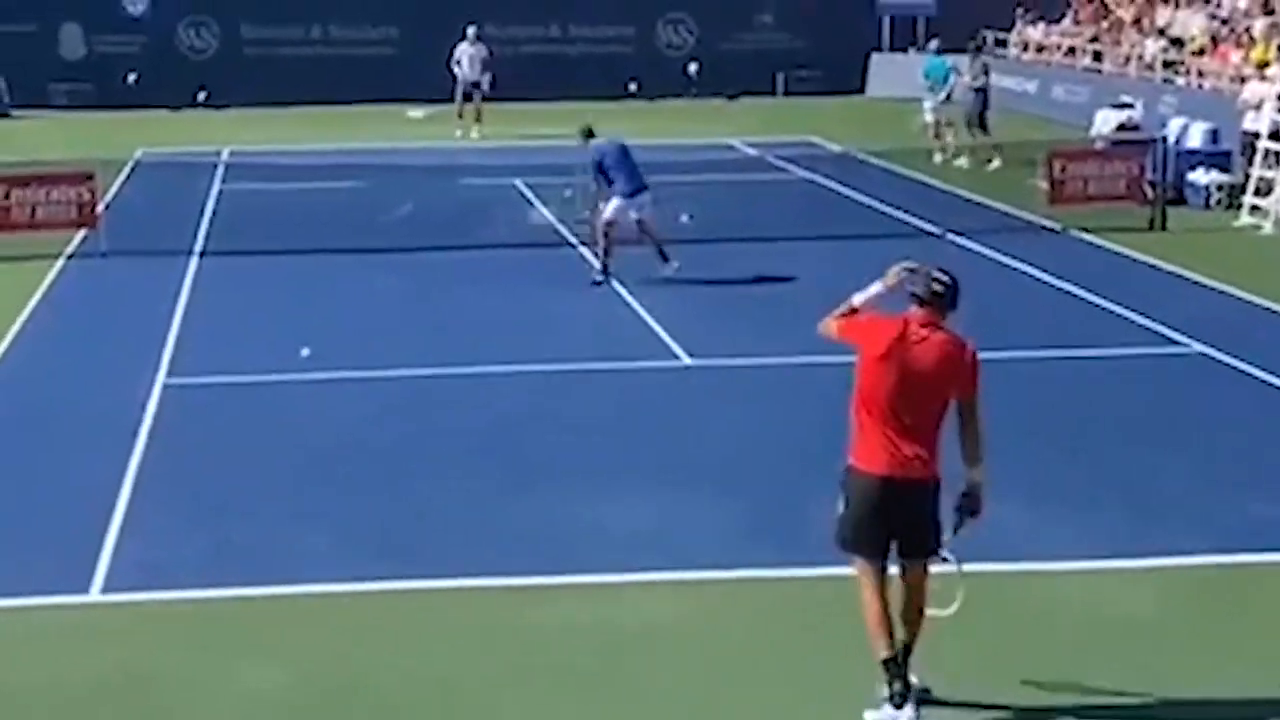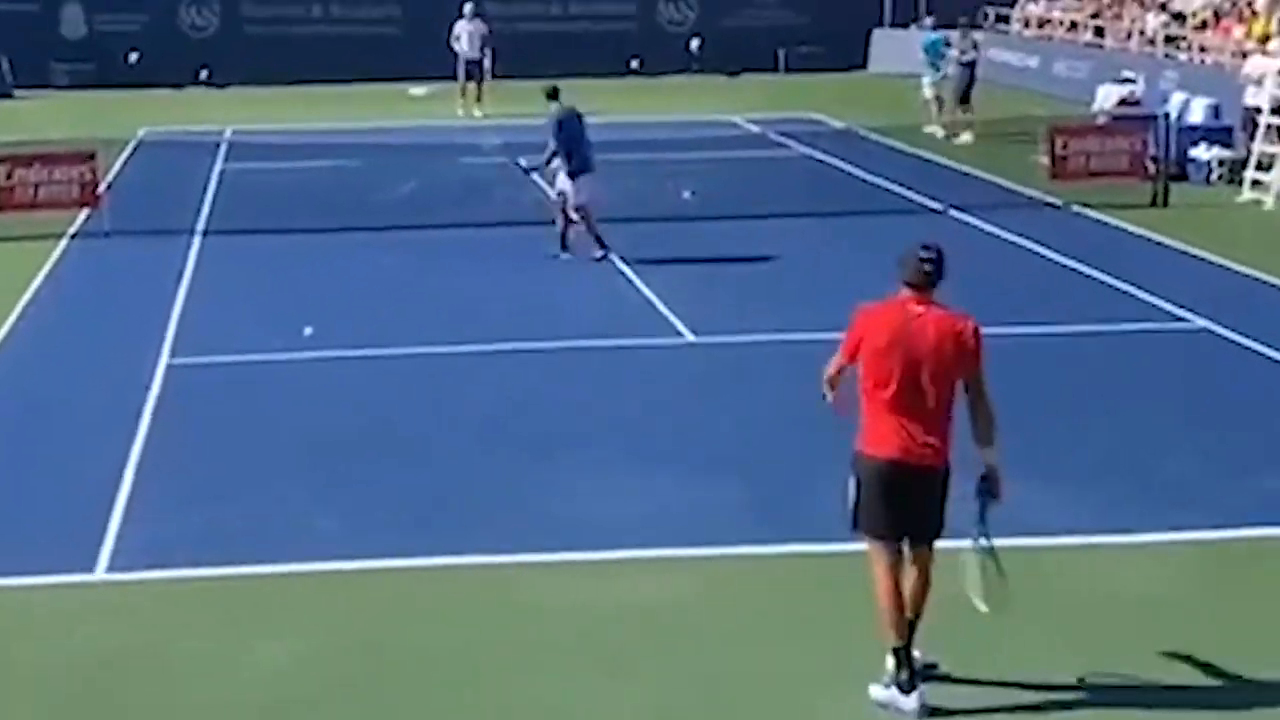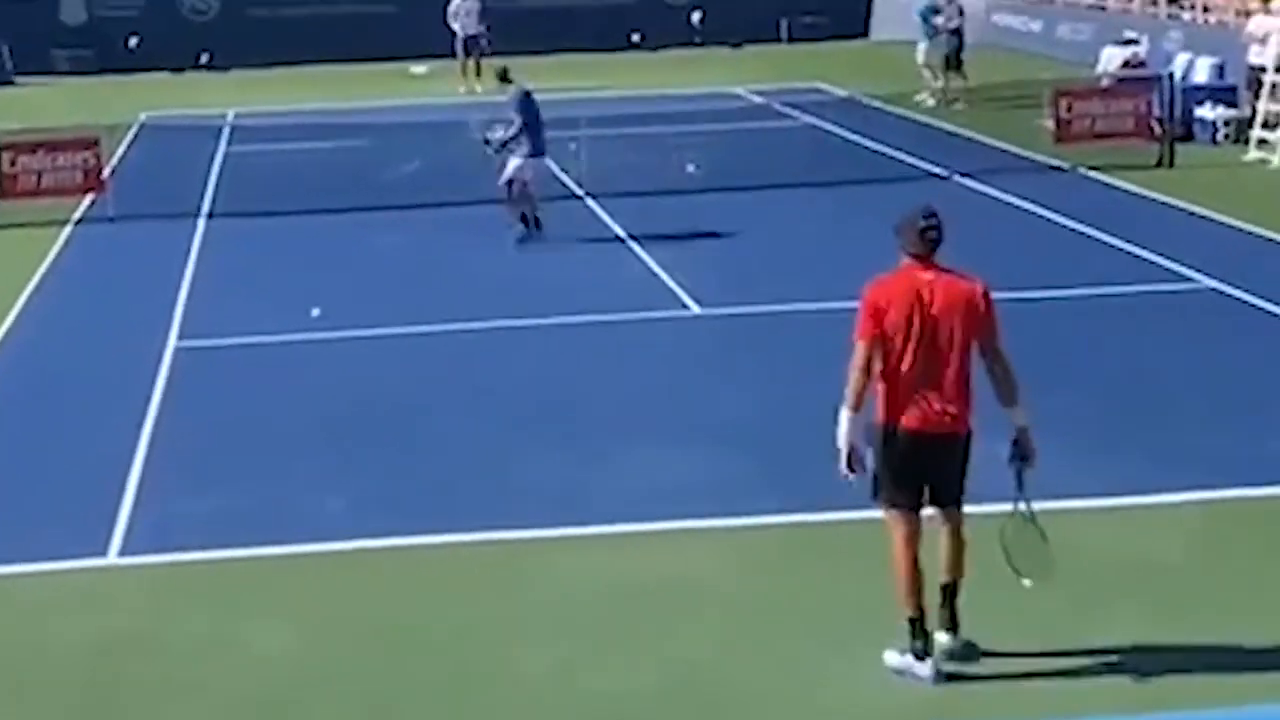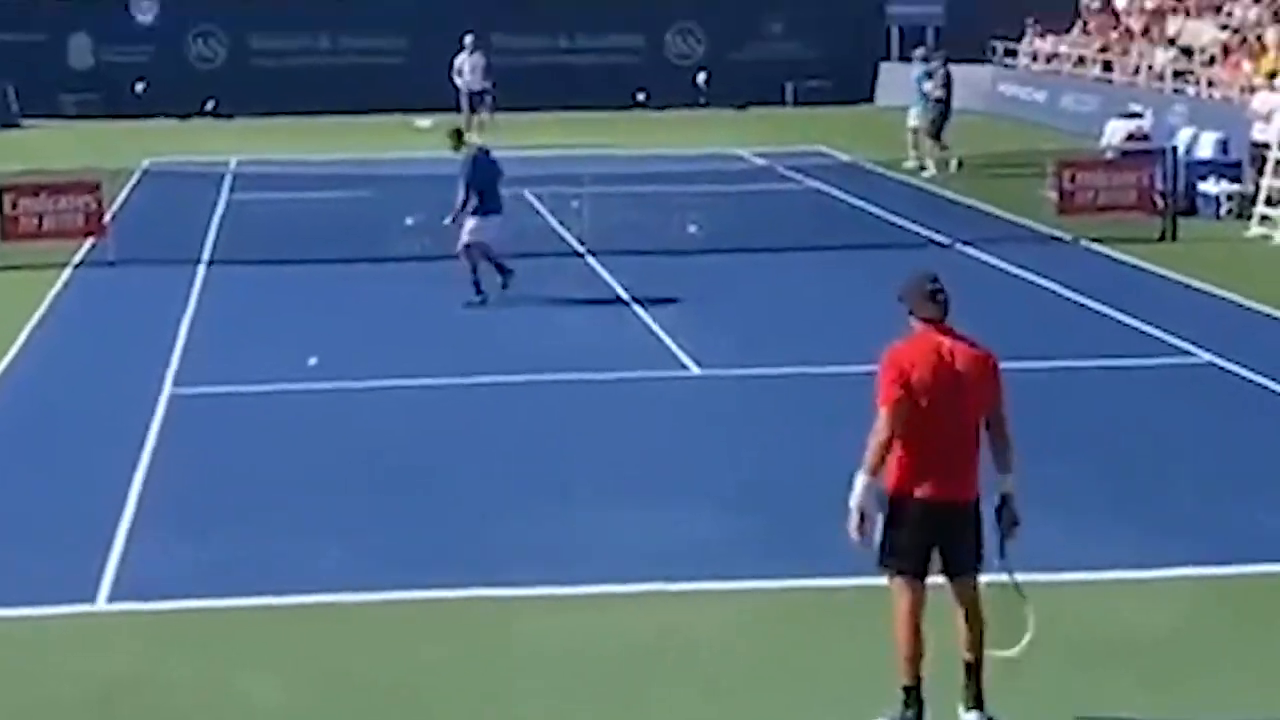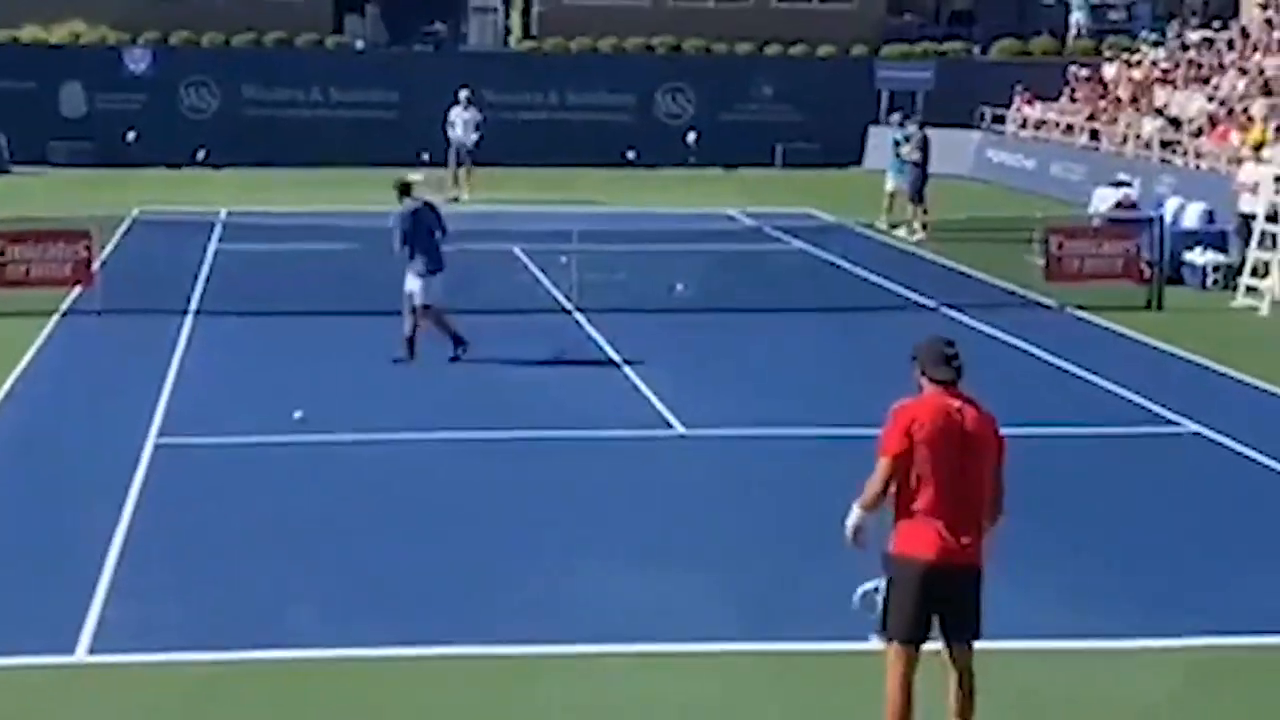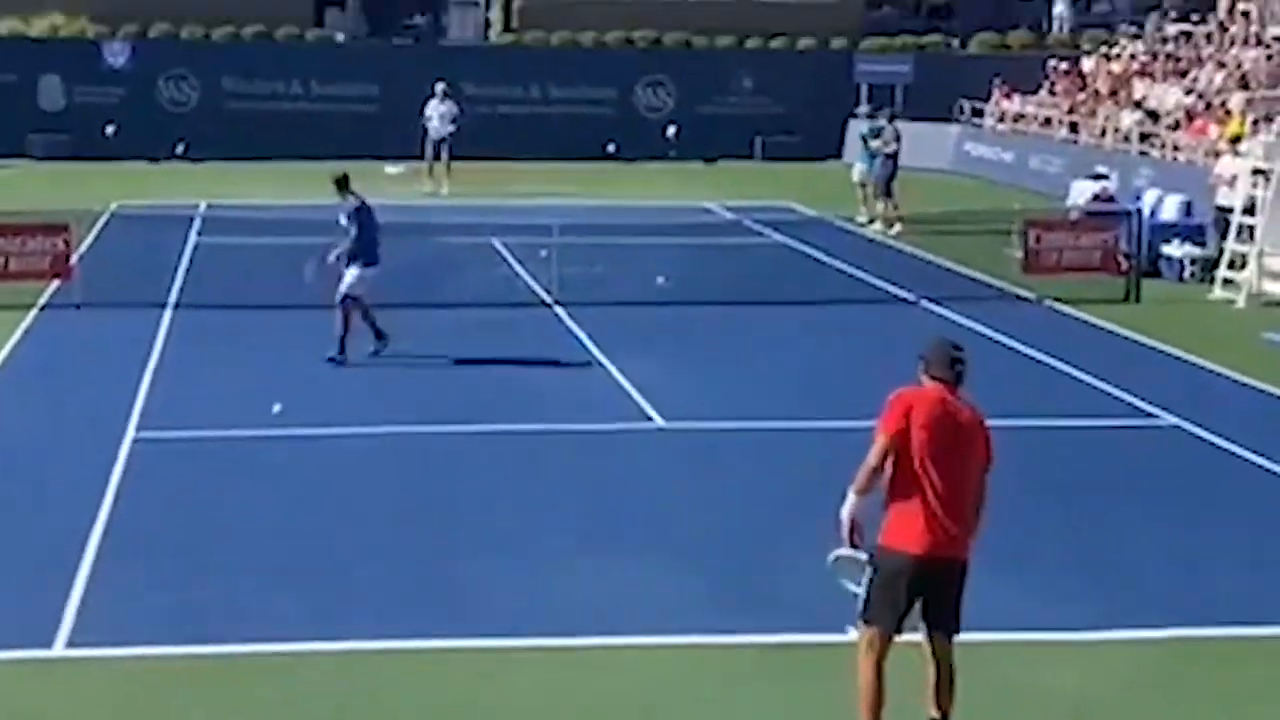
dt=0.3s
person 1, frame 1
left shoulder: (875, 330)
right shoulder: (960, 353)
left elbow: (828, 325)
right elbow: (969, 426)
left wrist: (877, 287)
right wrist: (974, 483)
left hip: (868, 474)
right hip: (920, 479)
left knee: (871, 581)
right knee: (914, 580)
right ankle: (898, 677)
person 1, frame 2
left shoulder: (869, 318)
right shoulder: (961, 329)
left elbow: (832, 375)
right elbow: (978, 404)
left wrist: (832, 392)
right wrist: (990, 464)
left hip: (878, 457)
right hip: (931, 461)
left knee: (886, 563)
right knee: (921, 558)
left ankle: (905, 681)
right ankle: (904, 655)
person 1, frame 3
left shoulder: (881, 292)
right shoulder: (971, 292)
left elbow: (861, 367)
right elbow: (997, 365)
left wrist: (845, 429)
right wrist: (1020, 425)
left hip: (900, 429)
right hip: (952, 429)
left knee: (904, 534)
right knee: (951, 523)
left ankle: (919, 648)
right ankle: (950, 627)
person 1, frame 4
left shoulder: (901, 357)
right shoulder: (981, 359)
left elbow: (885, 435)
right elbow: (998, 435)
left wrist: (860, 493)
right wrist: (1006, 493)
left hip: (911, 496)
right hip: (963, 496)
left knee: (908, 599)
right knee: (967, 596)
person 1, frame 5
left shoulder: (909, 414)
right shoulder: (985, 422)
left elbow: (880, 485)
right elbow: (995, 503)
left wrist: (856, 517)
left hip: (915, 554)
right hip: (967, 559)
left knee: (901, 664)
right knee: (961, 660)
person 1, frame 6
left shoulder: (907, 400)
right shoulder: (977, 424)
left elbow: (875, 463)
left wrist: (851, 506)
left hip: (903, 544)
right hip: (952, 552)
left knee: (872, 647)
right knee: (940, 650)
